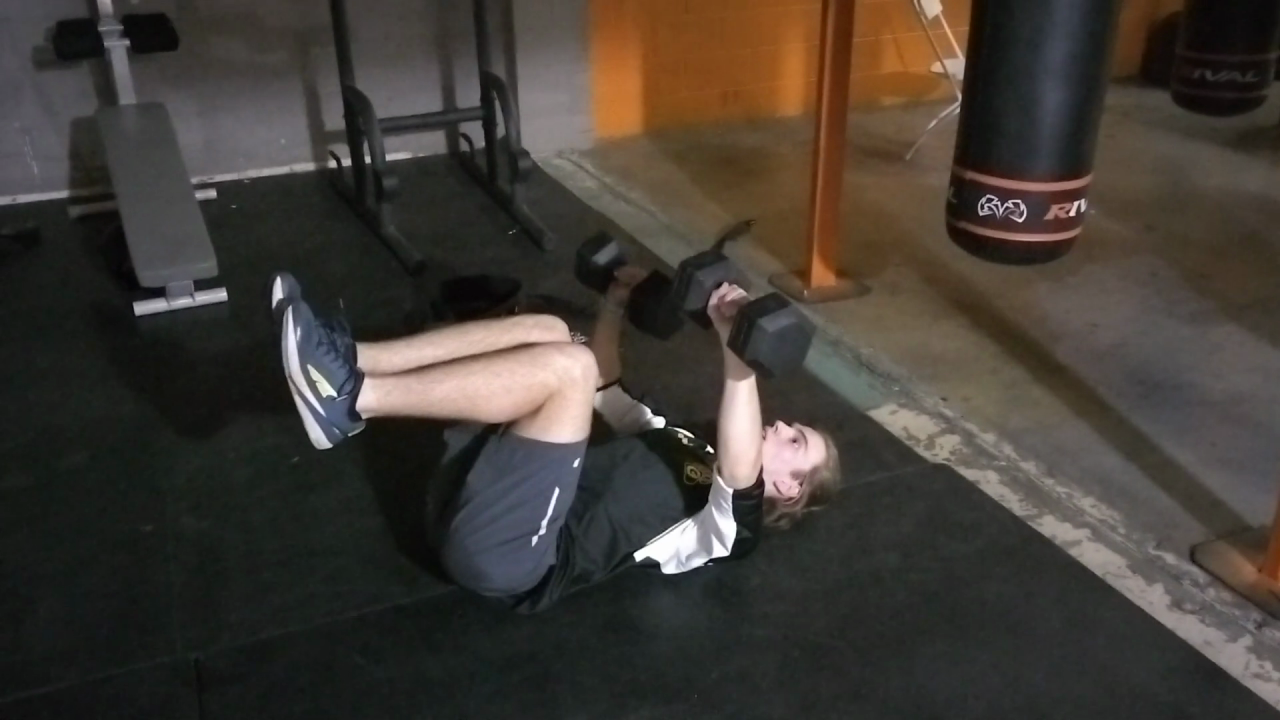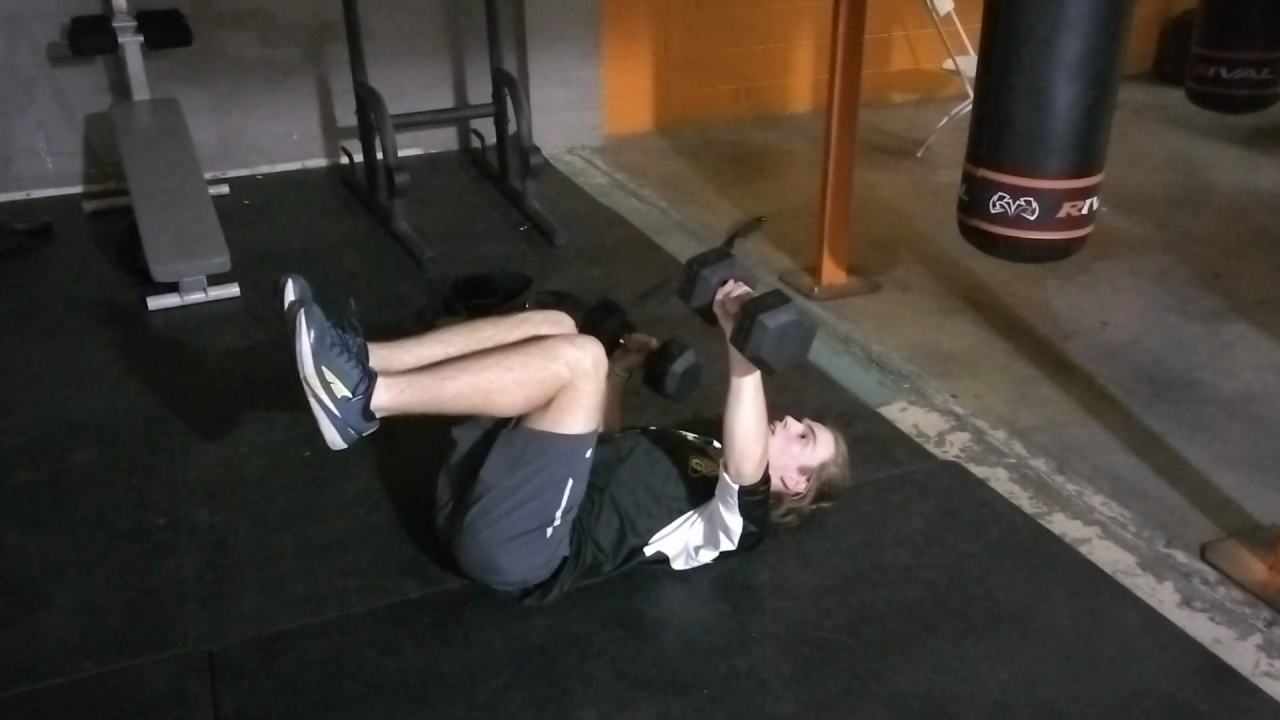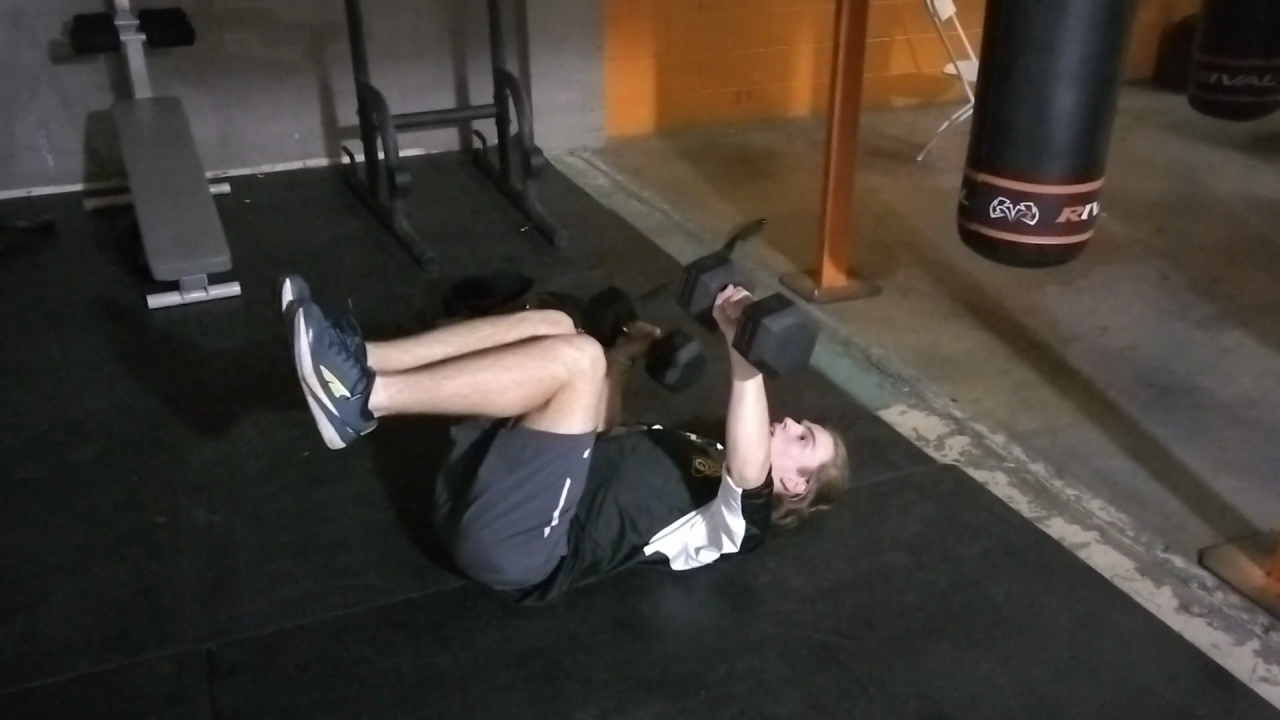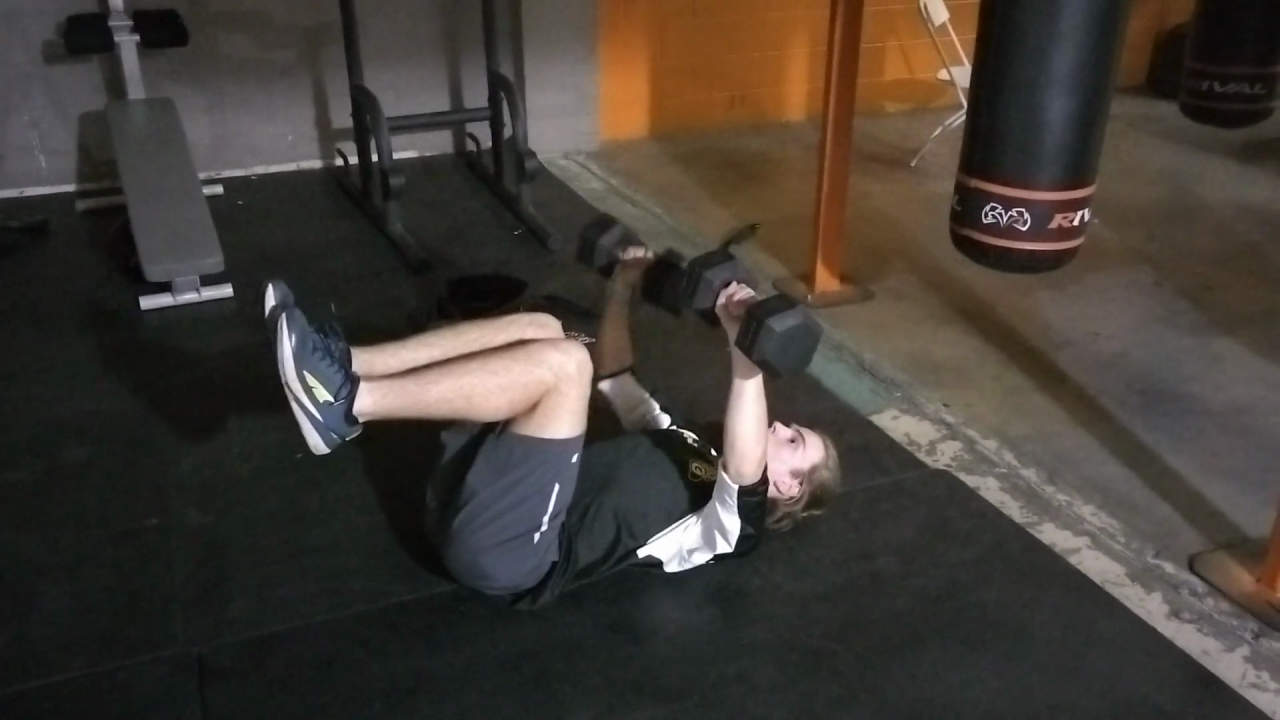
dt=0.4s
person 1, frame 1
left shoulder: (732, 523)
right shoulder: (676, 443)
left elbow: (740, 471)
right elbow: (605, 391)
left wrist: (738, 354)
right wrist: (614, 306)
left hip: (505, 547)
right hip: (472, 495)
left knee: (565, 365)
right knee: (545, 330)
left ankle: (351, 403)
right ankle: (348, 360)
person 1, frame 2
left shoulder: (739, 517)
right shoulder: (696, 450)
left elbow: (745, 467)
right elbow: (599, 435)
left wrist: (743, 350)
right wrist: (620, 370)
left hip: (517, 542)
right hip: (480, 490)
left knee: (578, 357)
right knee: (552, 326)
left ankle: (364, 402)
right ankle: (360, 360)
person 1, frame 3
left shoulder: (739, 519)
right shoulder: (695, 451)
left elbow: (747, 471)
right elbow: (600, 432)
left wrist: (743, 354)
right wrist: (622, 359)
left hip: (512, 539)
right hip: (480, 490)
left knee: (577, 357)
right knee: (550, 325)
left ankle: (362, 402)
right ankle: (358, 360)
person 1, frame 4
left shoulder: (733, 521)
right shoulder: (680, 439)
left elbow: (743, 468)
right elbow: (612, 379)
left wrist: (744, 350)
right wrist: (621, 290)
left hip: (505, 545)
right hip: (474, 492)
left knee: (562, 363)
right knee: (540, 328)
left ankle: (346, 403)
right ankle: (343, 362)
